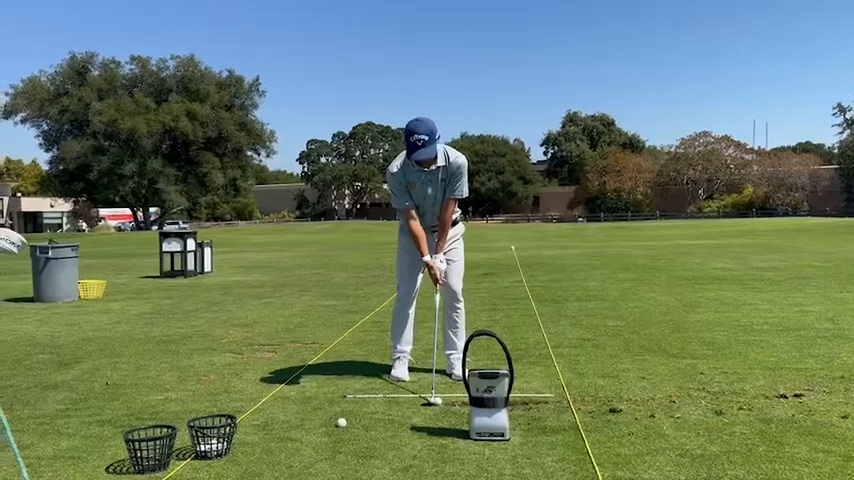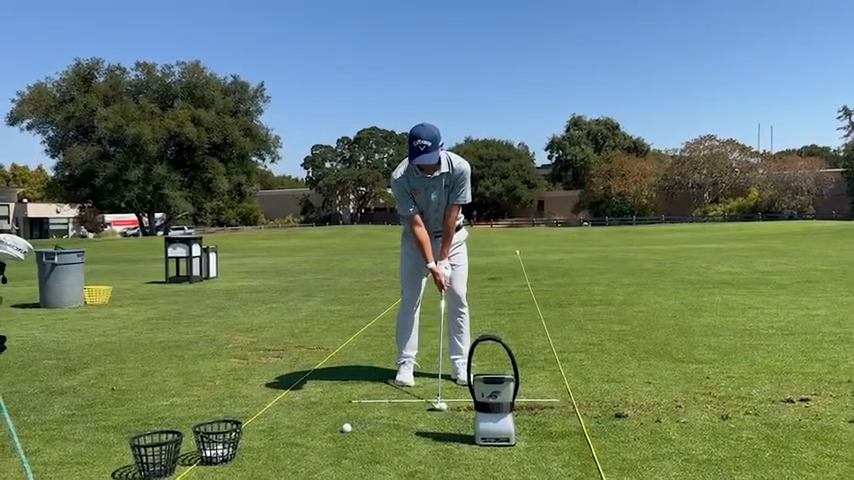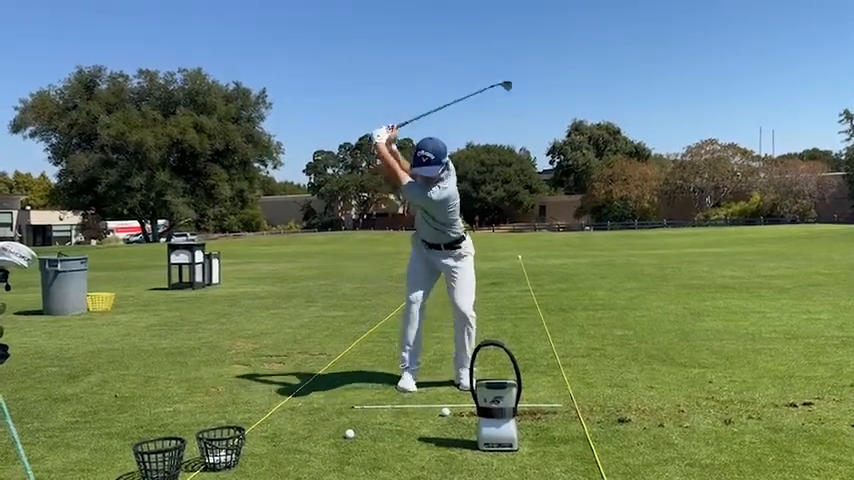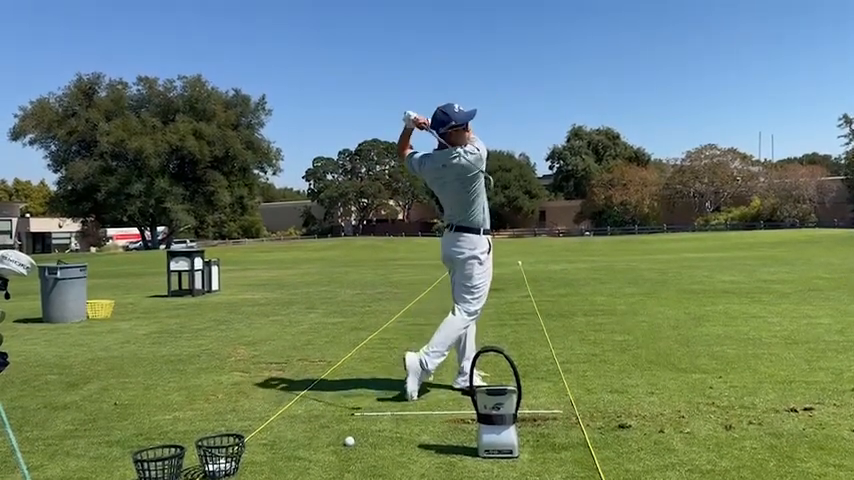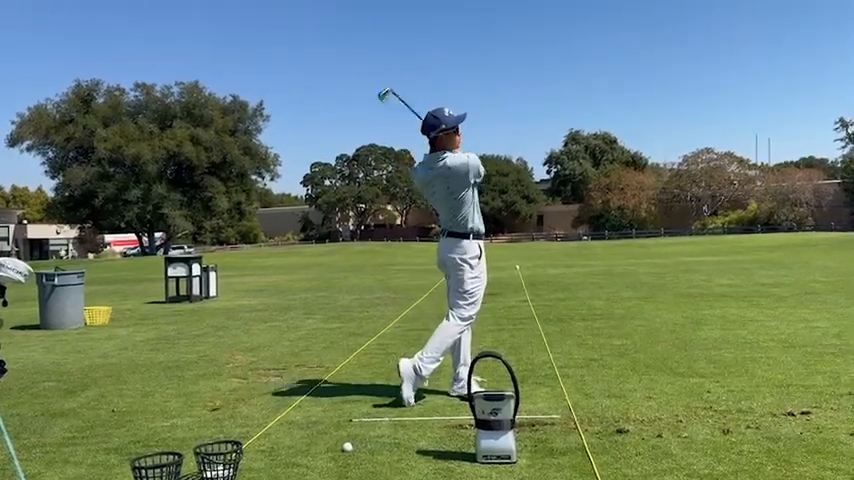
dt=1s
person 1, frame 1
left shoulder: (456, 162)
right shoulder: (396, 171)
left elbow: (448, 210)
right elbow: (411, 217)
left wrist: (439, 253)
right wrist: (426, 258)
left hip: (449, 232)
right hip: (412, 233)
left knee: (454, 294)
right knee: (406, 295)
left ankle: (455, 359)
right ankle: (400, 359)
person 1, frame 2
left shoulder: (459, 168)
right shoulder: (400, 178)
left elbow: (451, 216)
right elbow: (416, 224)
left wrist: (443, 259)
right wrist: (431, 265)
left hip: (452, 238)
right hip: (415, 239)
left knee: (458, 300)
right knee: (410, 300)
left ankle: (460, 364)
right ankle: (405, 364)
person 1, frame 3
left shoulder: (441, 193)
right shoulder: (426, 167)
left elbow: (403, 183)
right elbow: (409, 175)
left wrist: (382, 151)
right wrist: (390, 147)
left hip: (455, 252)
right hip: (424, 247)
left knee: (463, 310)
right knee: (413, 304)
left ankle: (464, 370)
right ankle: (409, 369)
person 1, frame 4
left shoulder: (427, 163)
right shoulder: (474, 157)
left elbow: (402, 152)
right elbow: (471, 138)
left wrist: (409, 126)
right wrist: (434, 126)
left hip: (452, 239)
right hip: (474, 243)
left knee: (464, 307)
right knee: (467, 310)
left ankle: (466, 375)
right ankle: (423, 362)
person 1, frame 5
left shoulder: (421, 171)
right shoulder: (466, 163)
right elbow: (479, 174)
left wrist: (450, 151)
right wrist: (457, 150)
left hip: (448, 244)
right hip: (467, 248)
left knee: (461, 314)
right knee: (461, 316)
left ankle: (462, 382)
right ankle: (418, 369)
